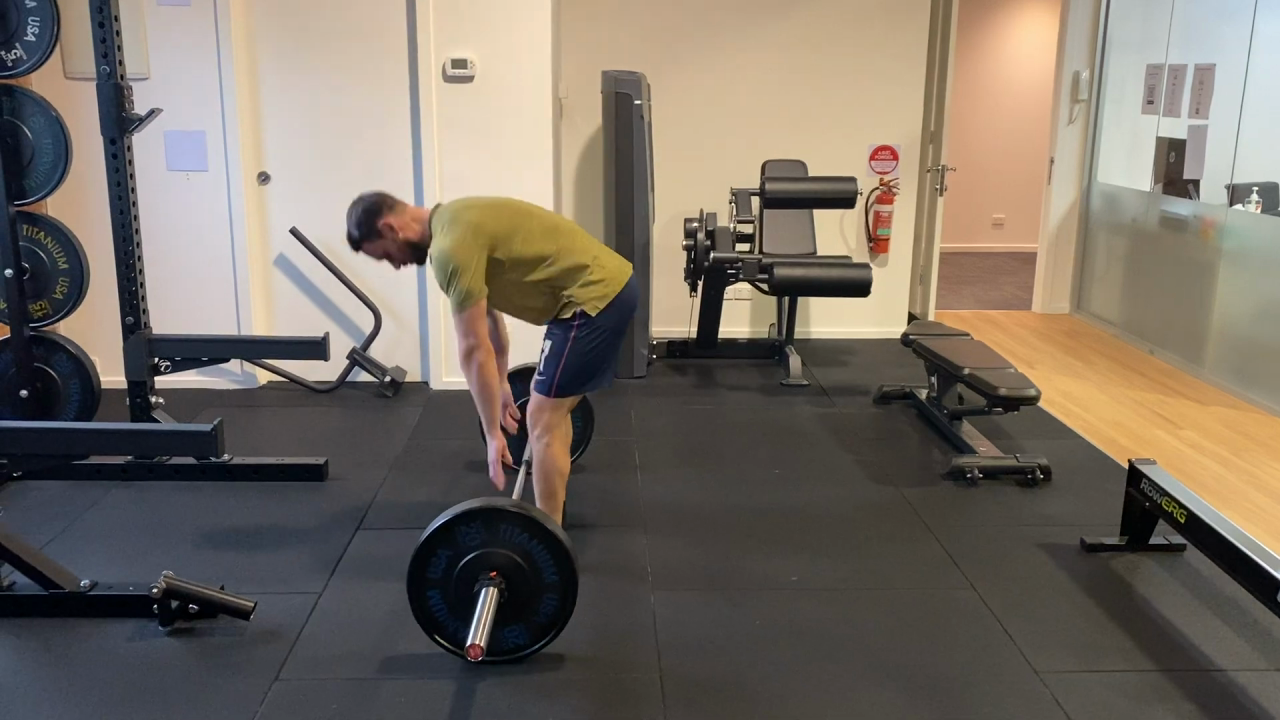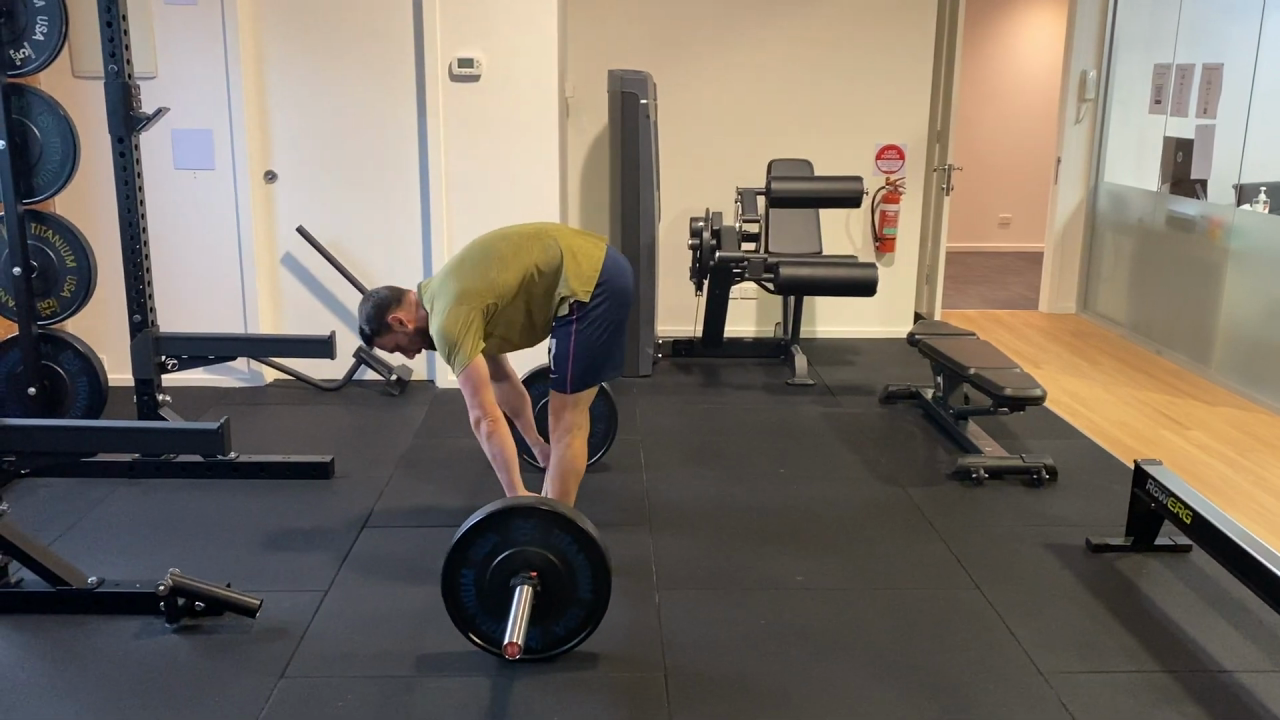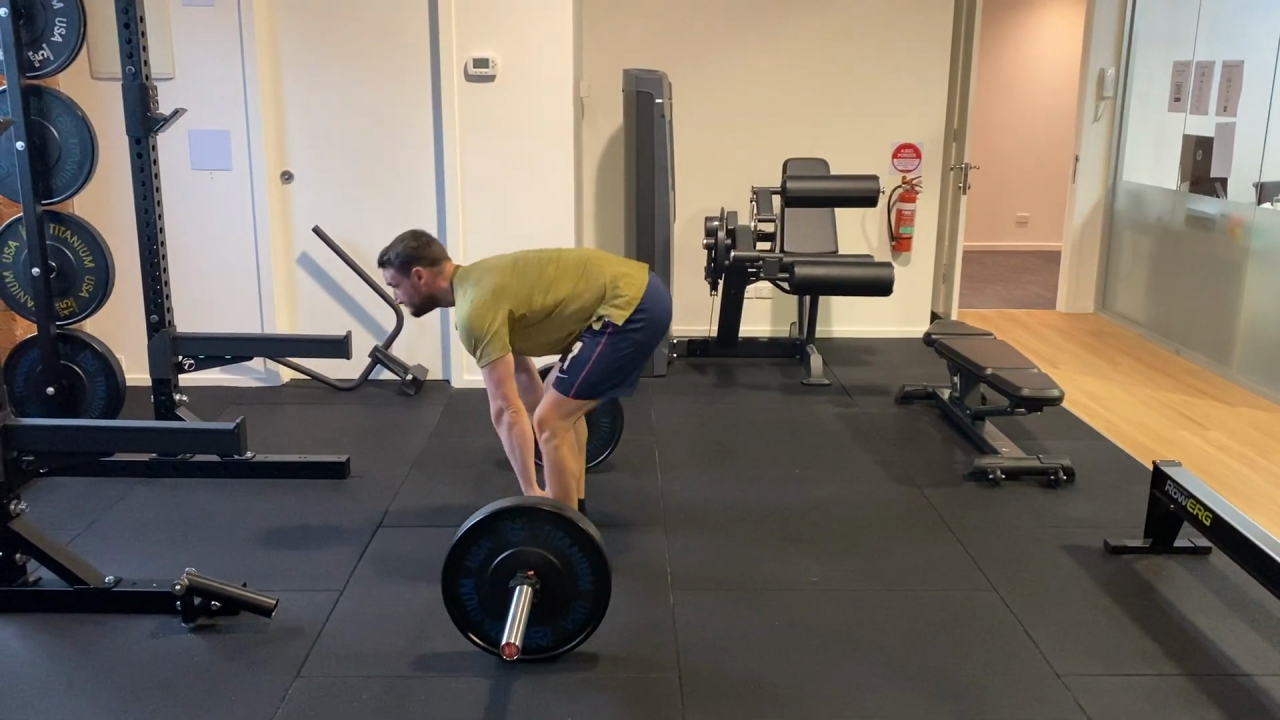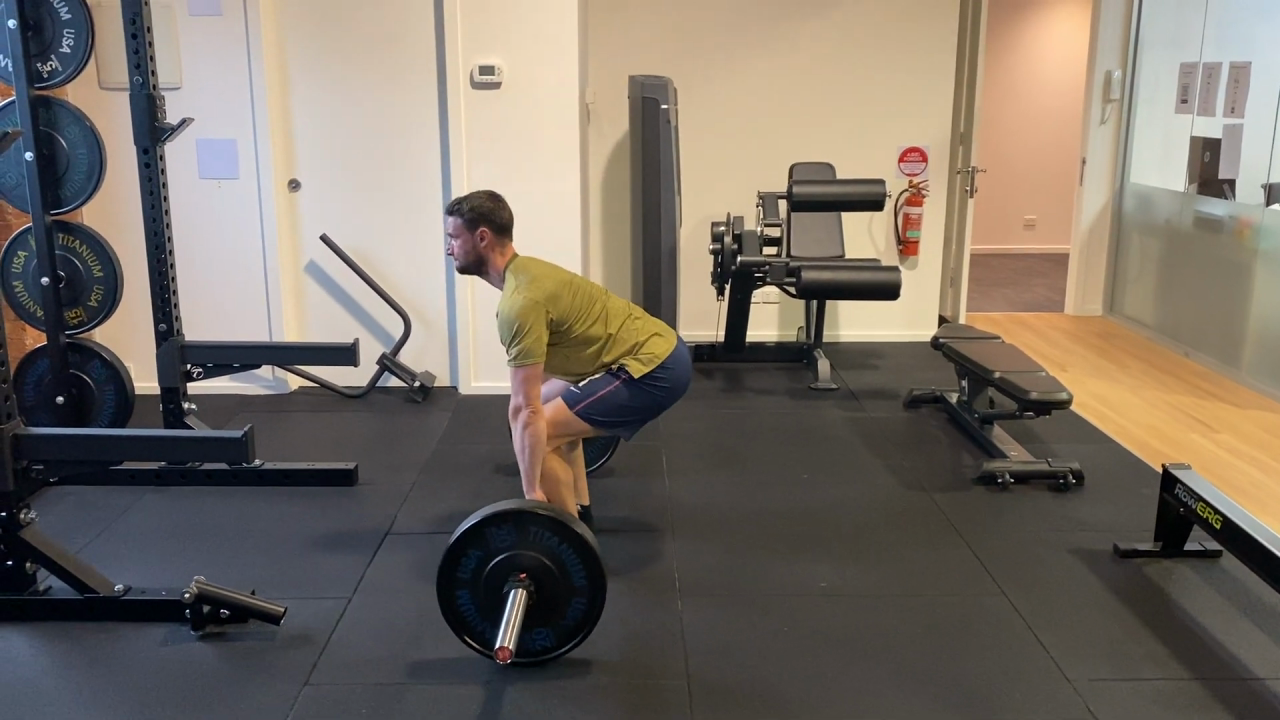
dt=1s
person 1, frame 1
left shoulder: (451, 246)
right shoulder: (456, 224)
left elbow: (474, 349)
right elbow: (489, 322)
left wrist: (491, 430)
right wrist: (500, 389)
left hip: (595, 295)
right hip: (609, 284)
left knee: (542, 419)
right knee: (550, 413)
right ankle: (551, 520)
person 1, frame 2
left shoulder: (448, 320)
right shoulder: (449, 300)
left elbow: (485, 417)
right elbow: (501, 380)
left wrist: (517, 495)
right wrist: (537, 444)
left hip: (588, 279)
right hip: (600, 266)
left knee: (565, 418)
right knee: (567, 407)
person 1, frame 3
left shoulder: (474, 311)
right shoulder: (477, 285)
left elbow: (506, 410)
right elbow: (521, 370)
left wrist: (531, 494)
left hip: (629, 305)
right hip: (639, 291)
left knee: (552, 421)
right knee: (564, 409)
right ankle: (573, 509)
person 1, frame 4
left shoulder: (520, 303)
right shoulder: (526, 274)
left elbow: (524, 410)
right elbow: (544, 363)
left wrist: (531, 494)
left hip: (653, 369)
right hip: (657, 352)
left knee: (541, 431)
right knee: (553, 412)
right ankle: (578, 511)
